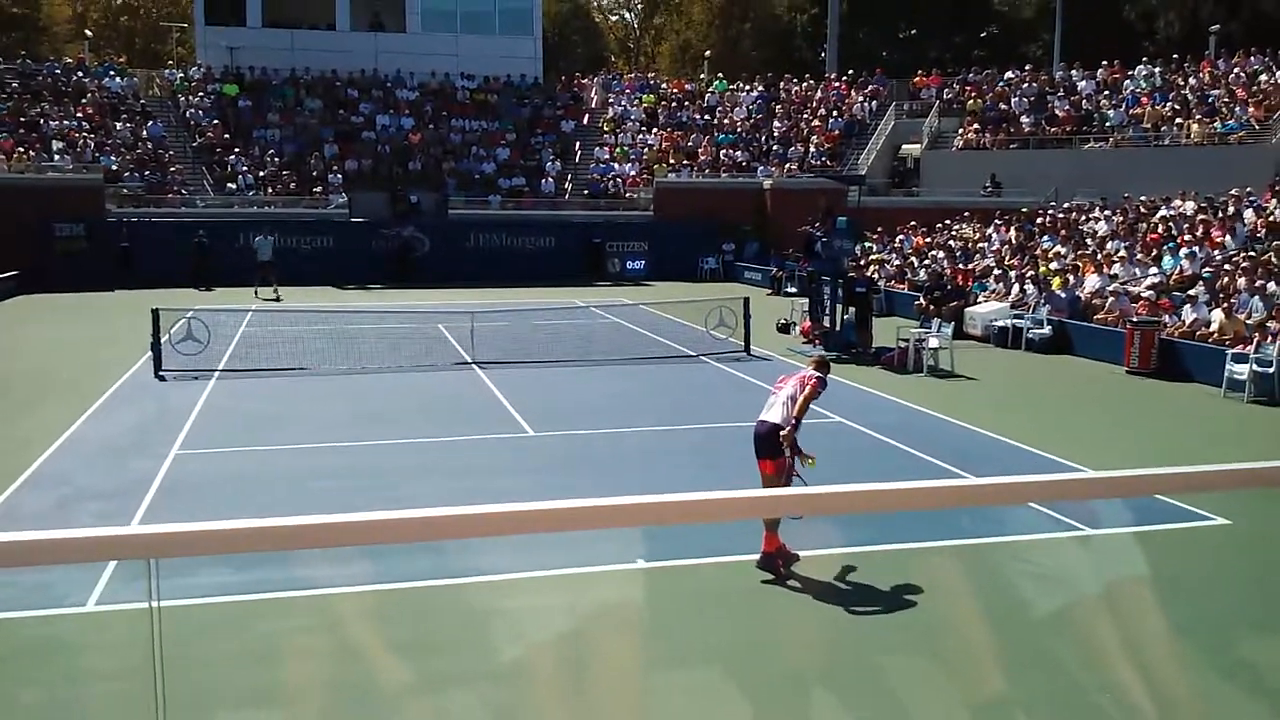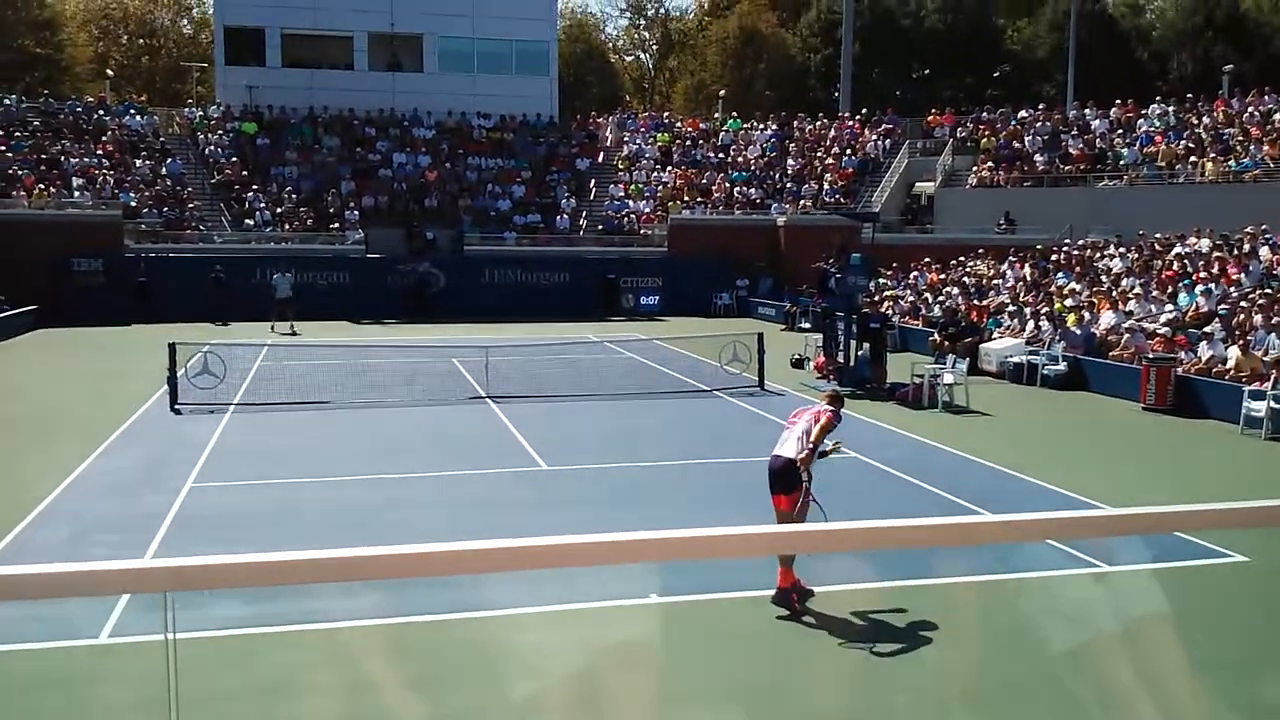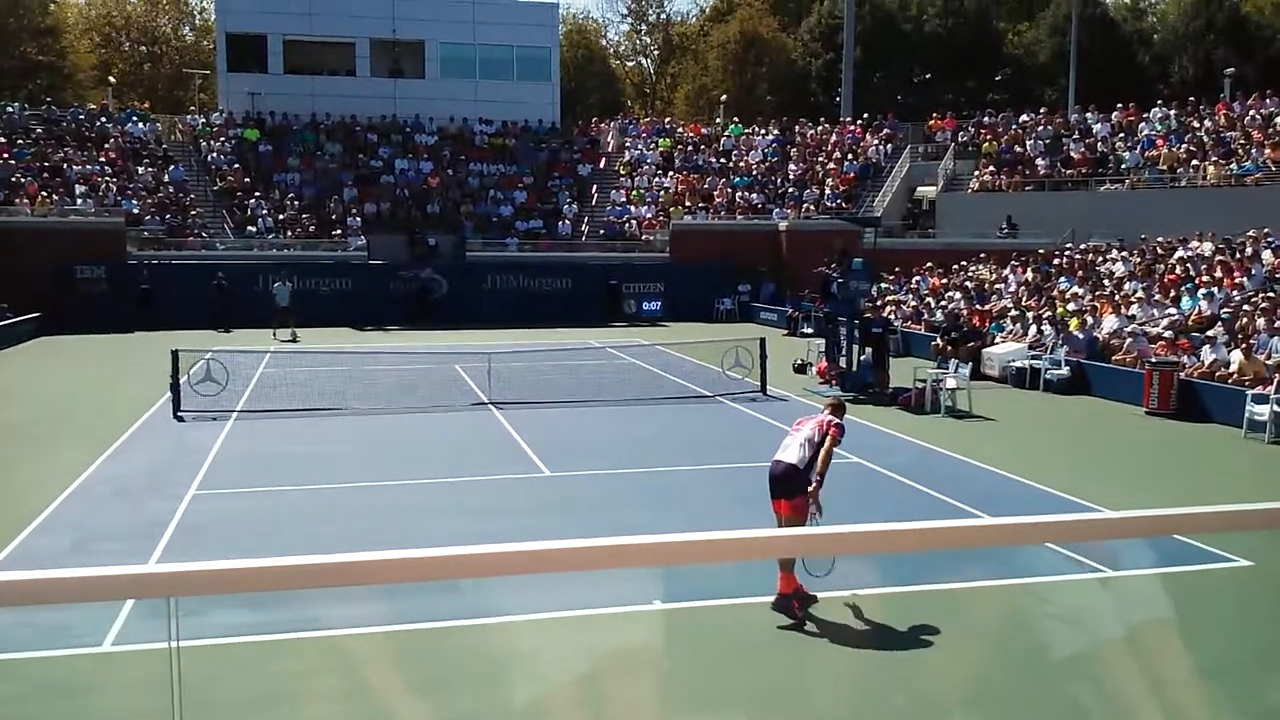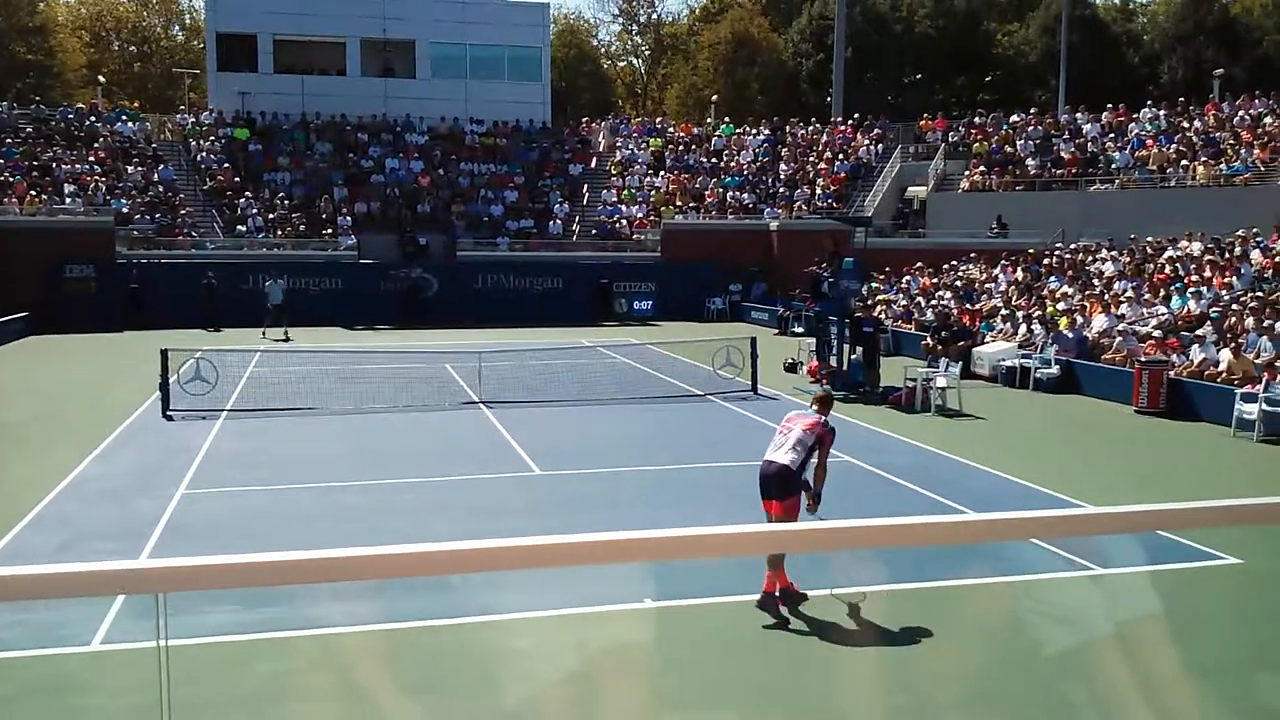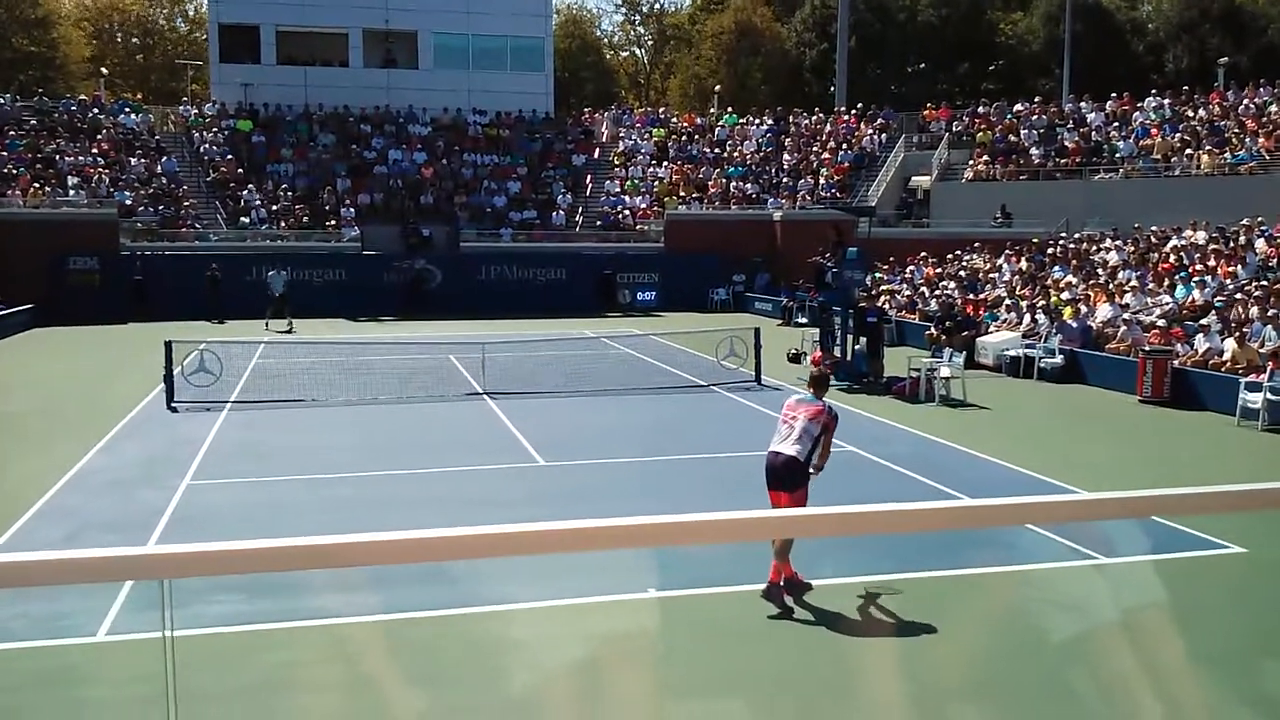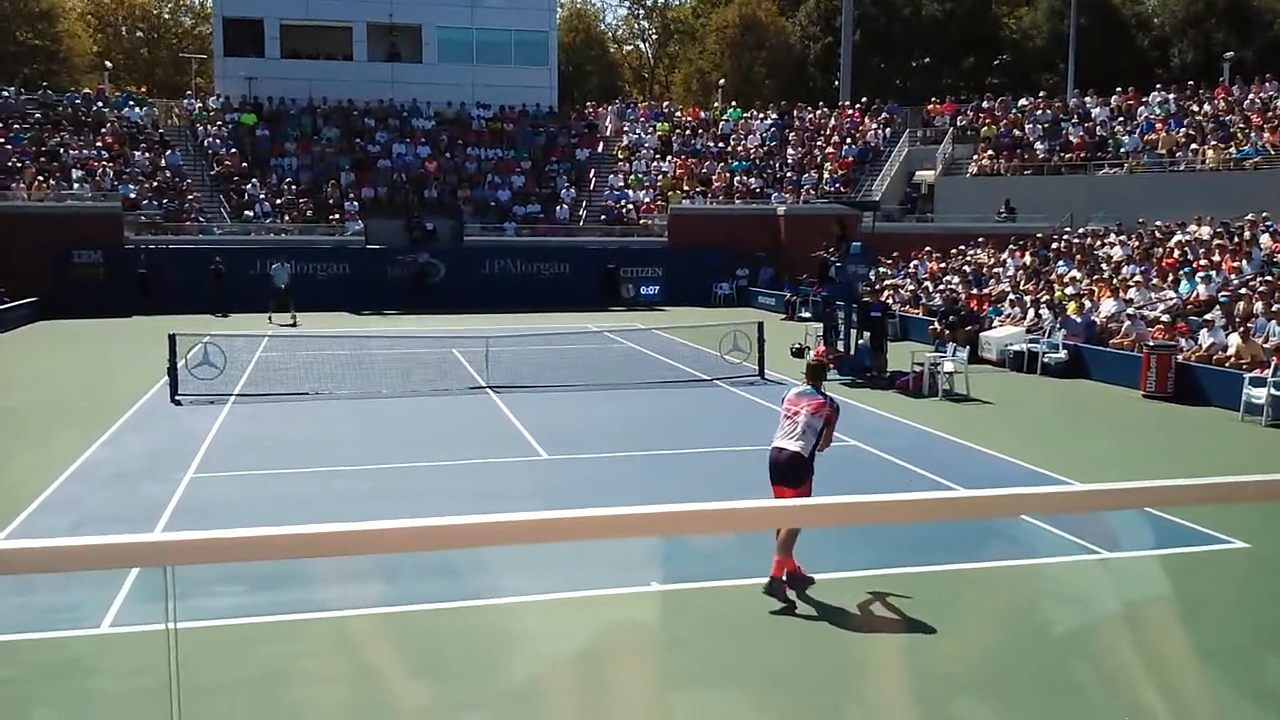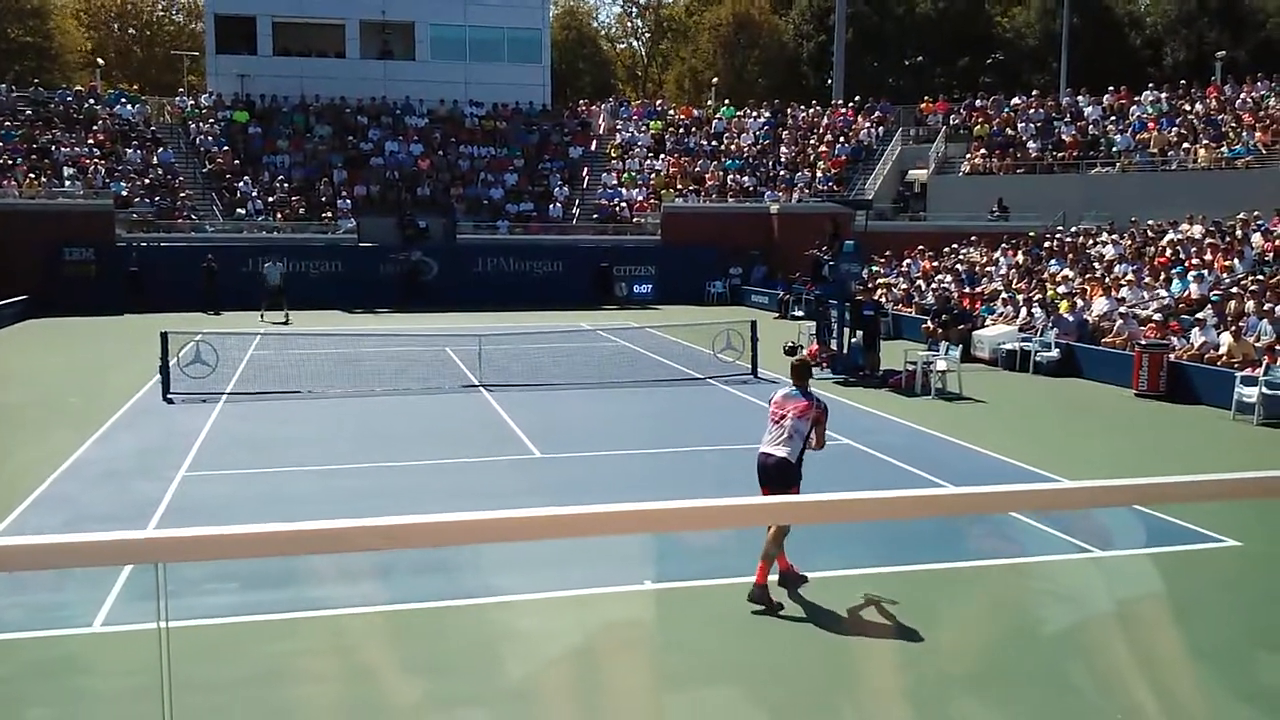
dt=0.3s
person 1, frame 1
left shoulder: (788, 377)
right shoulder: (818, 378)
right elbow: (804, 398)
left wrist: (798, 452)
right wrist: (793, 427)
left hip: (761, 427)
right hip: (777, 432)
left ankle: (775, 546)
right ankle: (768, 553)
person 1, frame 2
left shoulder: (801, 411)
right shoulder: (832, 412)
right elbow: (821, 427)
left wrist: (822, 452)
right wrist: (810, 452)
left hip: (775, 462)
right hip: (792, 467)
left ankle: (790, 582)
right ankle: (783, 589)
person 1, frame 3
left shoulder: (804, 420)
right shoulder: (836, 424)
right elbow: (825, 451)
left wrist: (812, 497)
right wrist: (818, 483)
left hip: (776, 468)
right hip: (793, 473)
left ankle: (793, 589)
right ankle: (783, 595)
person 1, frame 4
left shoulder: (792, 416)
right shoulder: (826, 428)
right elbow: (821, 466)
left wrist: (807, 489)
right wrist: (816, 497)
left hip: (766, 468)
right hip: (785, 474)
left ankle: (784, 587)
right ankle: (768, 593)
person 1, frame 5
left shoulder: (791, 401)
right shoulder: (828, 413)
right elbow: (825, 450)
right wrist: (818, 466)
left hip: (772, 458)
right hip: (793, 464)
left ankle: (789, 577)
right ankle: (774, 583)
person 1, frame 6
left shoulder: (790, 394)
right shoulder: (830, 405)
right elbow: (826, 441)
right wrist: (817, 446)
left hip: (776, 453)
right hip: (797, 459)
left ankle: (792, 571)
right ankle: (776, 578)
person 1, frame 7
left shoulder: (777, 395)
right shoulder: (817, 405)
right elbow: (819, 443)
right wrist: (810, 443)
left hip: (764, 458)
right hip: (785, 464)
left knee: (777, 522)
right knee: (780, 525)
left ankle: (785, 570)
right ankle: (759, 586)
